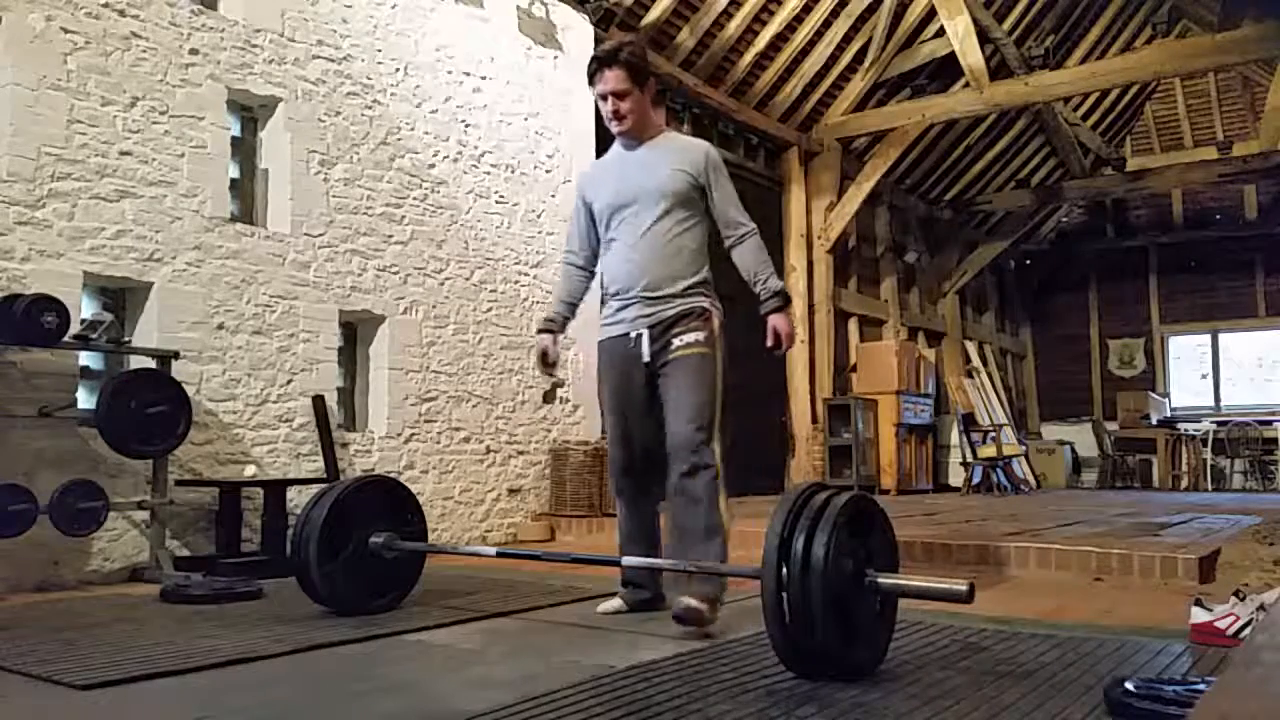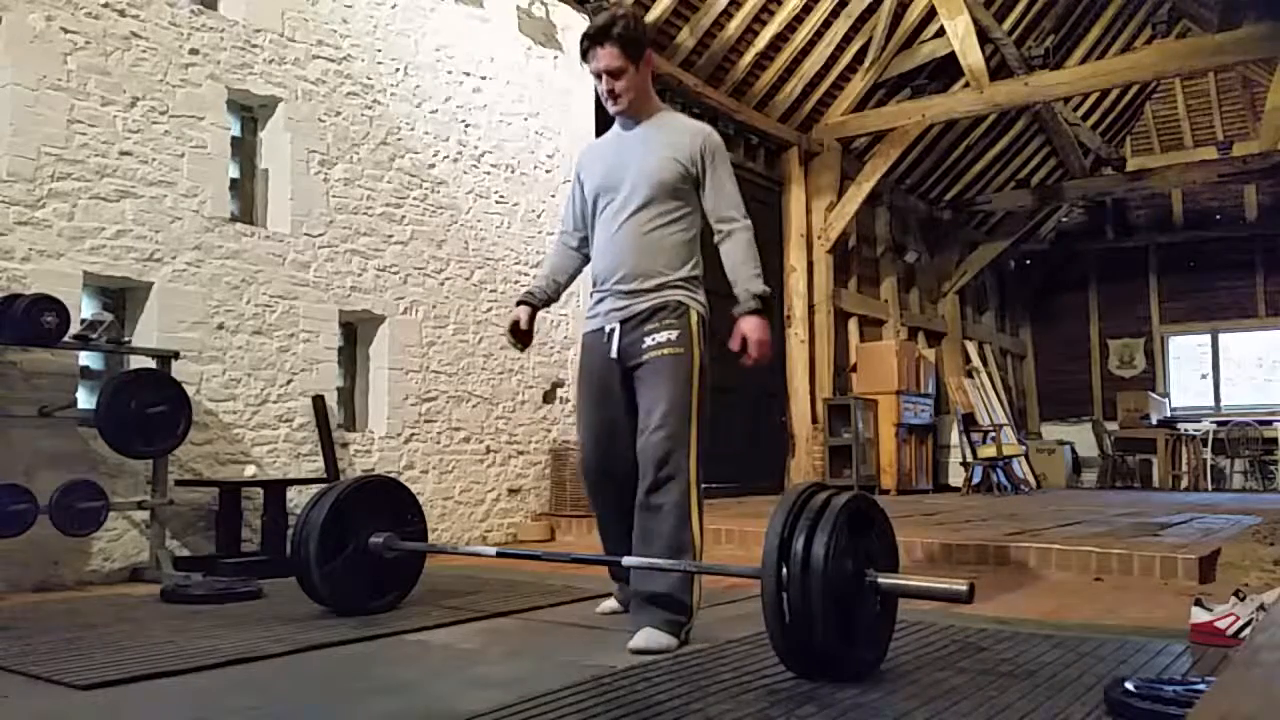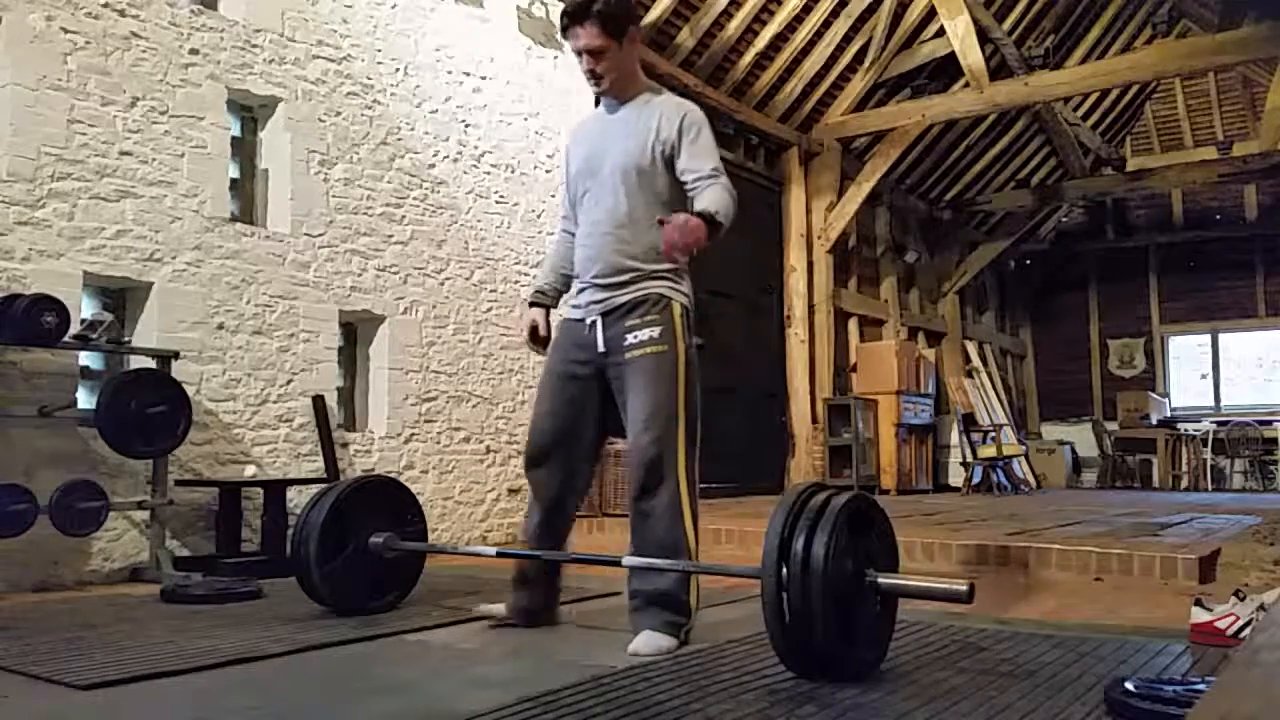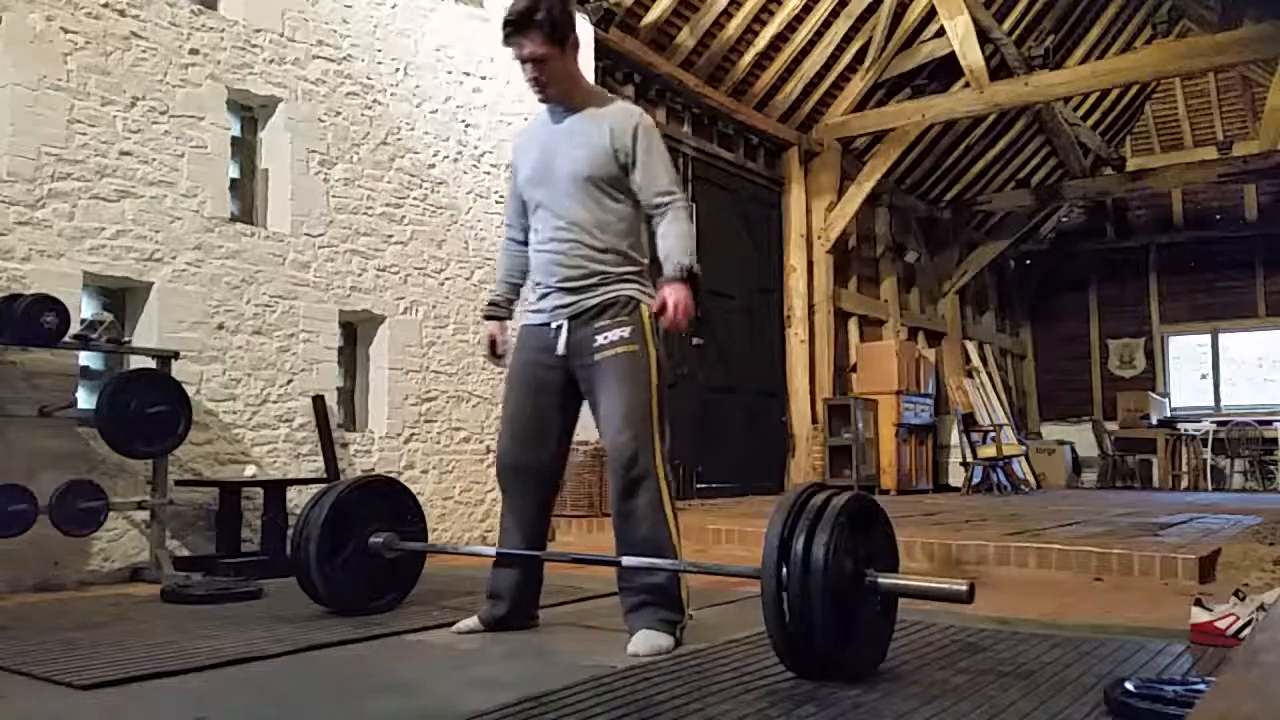
dt=0.3s
person 1, frame 1
left shoulder: (696, 155)
right shoulder: (594, 177)
left elbow: (740, 233)
right elbow: (578, 261)
left wrist: (774, 299)
right wrist: (552, 324)
left hip: (686, 322)
right hip: (620, 334)
left knee: (689, 446)
right knee: (629, 465)
left ankle: (698, 584)
right ankle: (642, 583)
person 1, frame 2
left shoulder: (695, 140)
right shoulder: (592, 156)
left elbow: (732, 227)
right elbow: (572, 241)
left wrist: (752, 304)
right wrist: (532, 298)
left hip: (667, 317)
right hip: (602, 324)
left knee: (664, 458)
right knee: (603, 461)
left ankle: (663, 610)
right ankle: (633, 580)
person 1, frame 3
left shoulder: (676, 117)
right shoulder: (582, 134)
left elbow: (715, 187)
left wrist: (700, 220)
right wrist: (542, 297)
left hip: (648, 309)
right hip: (581, 317)
left knee: (653, 458)
right knee: (550, 452)
left ankle: (662, 612)
right ankle: (534, 593)
person 1, frame 4
left shoulder: (627, 123)
right shoulder: (527, 142)
left elbow: (669, 207)
left wrist: (680, 277)
right wrist: (498, 308)
left hip: (616, 312)
right hip: (543, 323)
left knee: (632, 456)
right knee: (522, 462)
left ankle: (654, 612)
right ankle: (510, 601)
